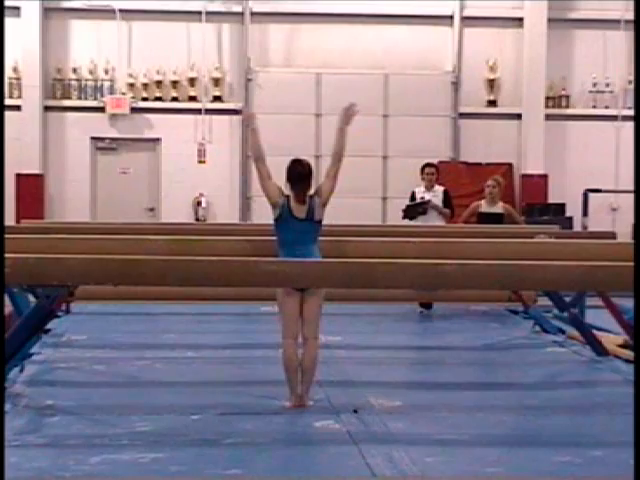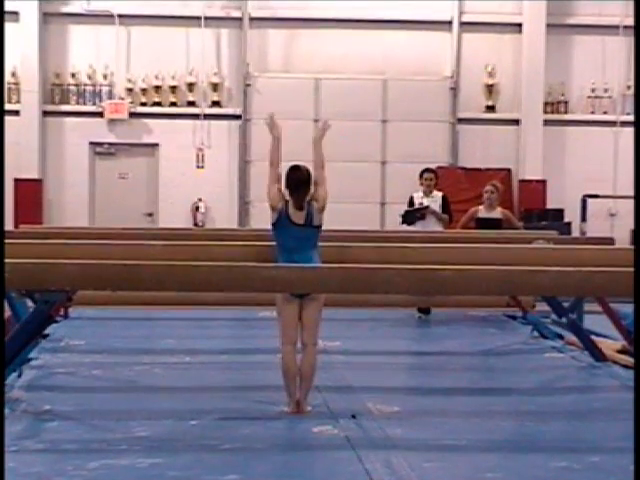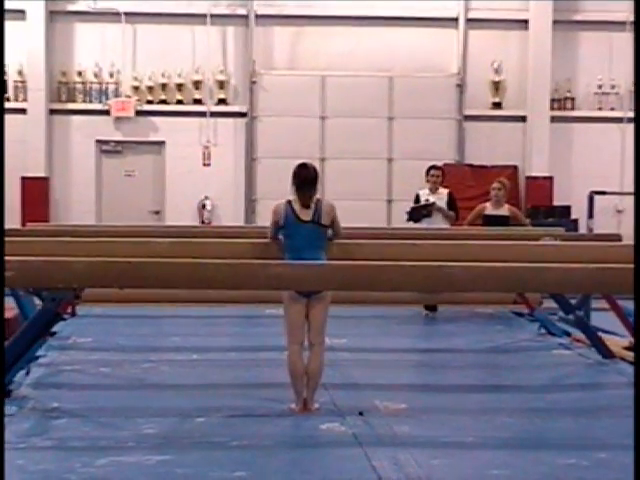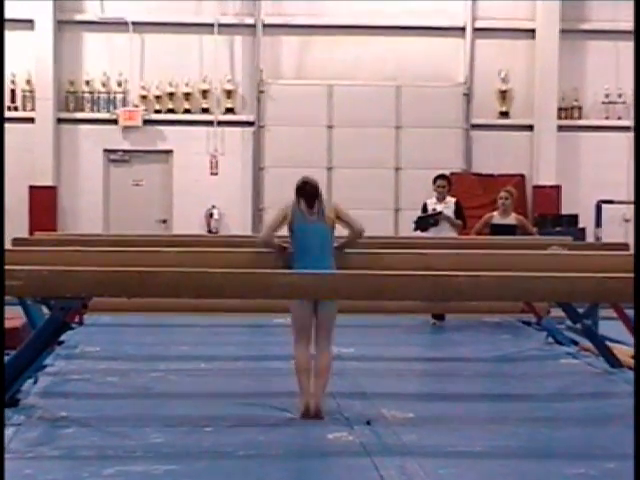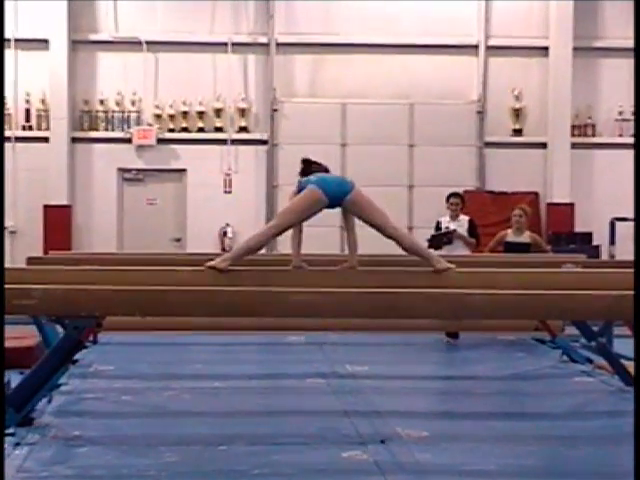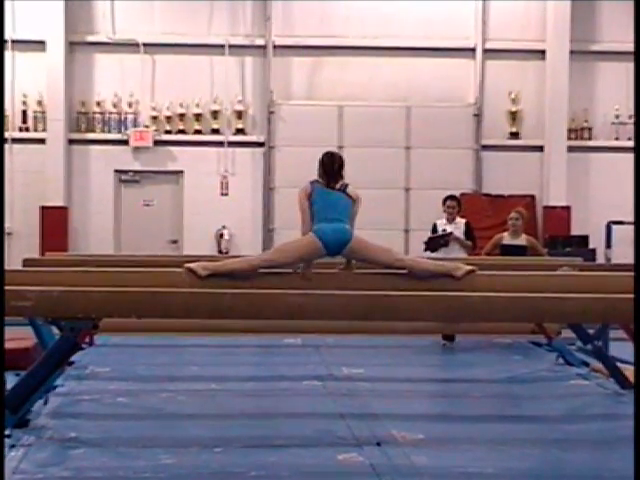
dt=0.7s
person 1, frame 1
left shoulder: (279, 203)
right shoulder: (318, 203)
left elbow: (259, 163)
right elbow: (336, 162)
left wrist: (253, 129)
right wrist: (342, 127)
left knee: (290, 338)
right knee: (311, 337)
left ankle: (294, 395)
right ankle: (305, 395)
person 1, frame 2
left shoulder: (278, 208)
right shoulder: (318, 208)
left elbow: (274, 169)
right elbow: (320, 171)
left wrist: (276, 136)
right wrist: (318, 140)
left knee: (288, 344)
right knee: (310, 344)
left ankle: (292, 401)
right ankle: (303, 400)
person 1, frame 3
left shoulder: (281, 209)
right shoulder: (327, 208)
left elbow: (273, 238)
right elbow: (336, 234)
left knee: (295, 344)
right knee: (317, 343)
left ankle: (299, 401)
right ankle: (310, 400)
person 1, frame 4
left shoulder: (290, 210)
right shoulder: (331, 210)
left elbow: (265, 237)
right elbow: (358, 230)
left wrist: (283, 248)
left knee: (301, 343)
right knee: (324, 346)
left ankle: (306, 400)
right ankle: (318, 401)
person 1, frame 5
left shoulder: (300, 186)
right shoulder: (336, 178)
left elbow: (296, 227)
right elbow: (350, 226)
left wrist: (296, 259)
right wrist: (352, 260)
left hip: (319, 189)
right hip: (344, 186)
left knee: (273, 228)
right knee: (392, 230)
left ankle: (225, 259)
right ankle: (436, 261)
person 1, frame 6
left shoulder: (308, 189)
right shoulder: (353, 194)
left elbow: (306, 225)
left wrist: (305, 260)
right wrist: (349, 260)
left hip: (320, 236)
right hip: (345, 237)
left knee: (263, 260)
right knee: (399, 261)
left ankle: (207, 267)
right ankle: (454, 268)
person 2, frame 1
left shoulder: (443, 191)
right shoulder: (415, 192)
left elbow: (450, 214)
right elbow: (410, 215)
left wrist: (435, 206)
right wrist: (419, 209)
right ankle: (424, 301)
person 2, frame 2
left shoulder: (442, 197)
right shoulder: (414, 198)
left elbow: (448, 219)
right elbow: (408, 221)
left wrist: (434, 212)
right wrist: (418, 214)
left ankle: (425, 307)
right ankle: (422, 307)
person 2, frame 3
left shoulder: (448, 194)
right shoulder: (419, 195)
left elbow: (454, 216)
right elbow: (414, 218)
left wrist: (440, 209)
left ankle: (431, 305)
right ankle: (429, 305)
person 2, frame 4
left shoulder: (455, 203)
right shoulder: (427, 204)
left elbow: (462, 225)
right elbow: (421, 227)
left wrist: (447, 218)
right wrist: (430, 221)
left ankle: (439, 314)
right ankle: (437, 314)
person 2, frame 5
left shoulder: (468, 221)
right shoulder: (440, 222)
left elbow: (475, 243)
right elbow: (435, 245)
left wrist: (461, 236)
right wrist: (442, 239)
left ankle: (452, 332)
right ankle: (450, 332)
person 2, frame 6
left shoulder: (465, 224)
right shoulder: (437, 225)
left elbow: (472, 246)
right elbow: (431, 248)
left wrist: (457, 239)
left ankle: (449, 334)
right ankle: (446, 334)
